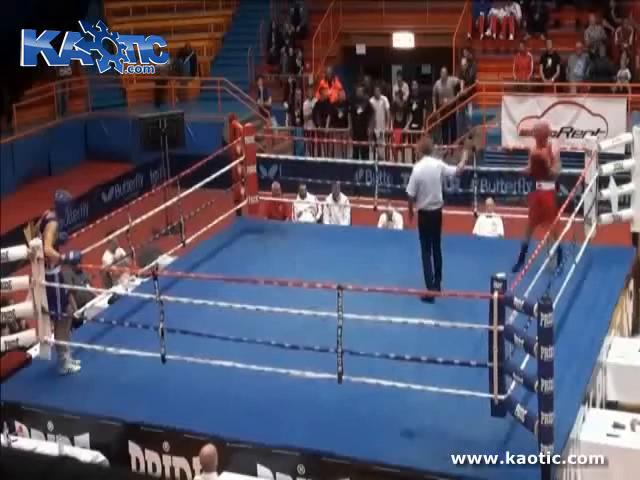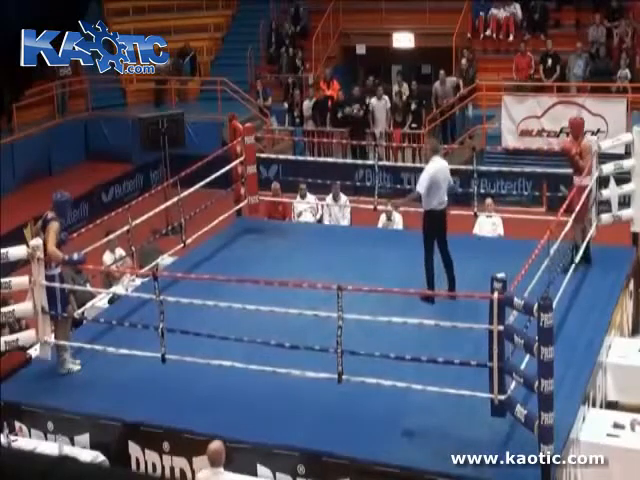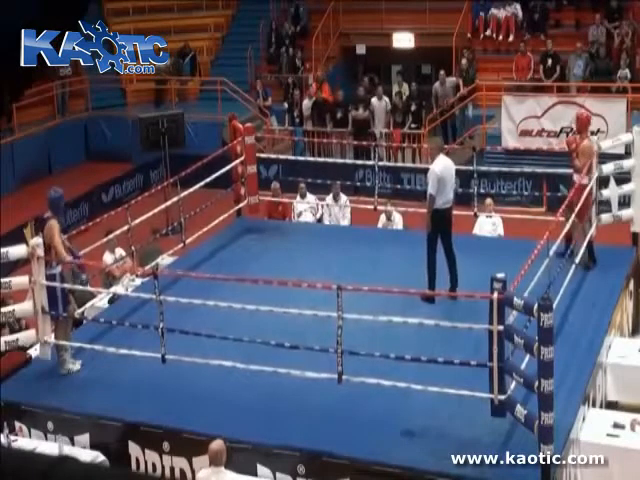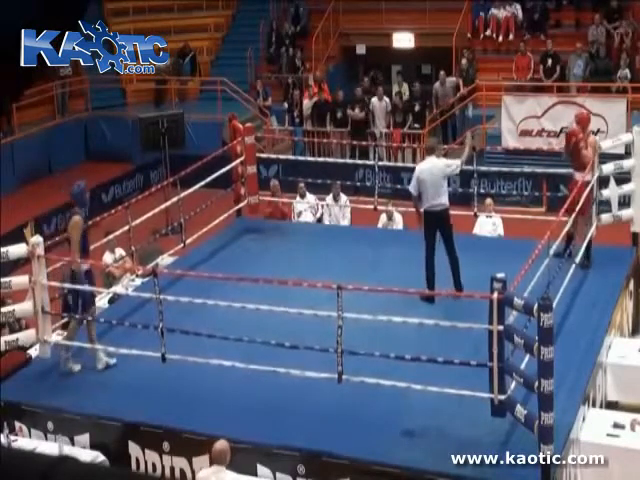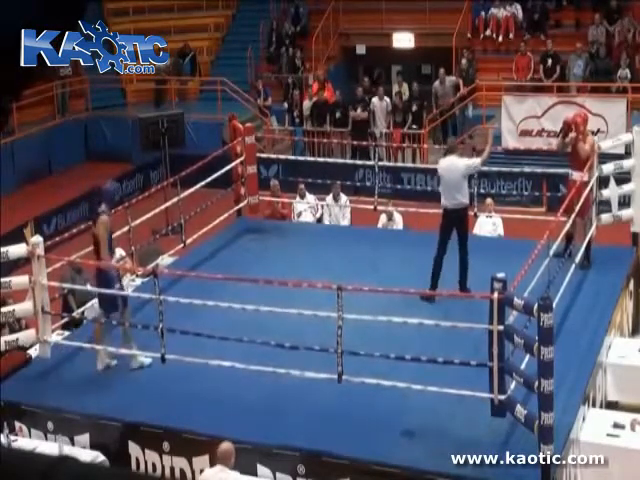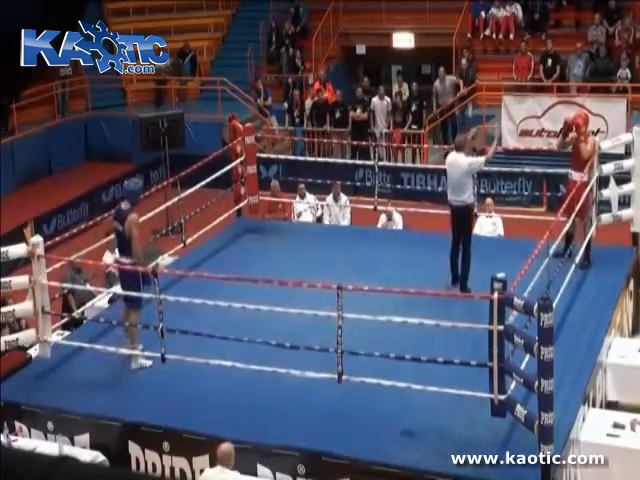
dt=0.7s
person 1, frame 1
left shoulder: (48, 216)
right shoulder: (53, 223)
left elbow: (37, 229)
right elbow: (47, 250)
right wrist: (66, 258)
left hip: (53, 272)
right hip: (51, 274)
left knee: (68, 311)
right knee: (60, 318)
left ankle: (66, 355)
right ankle: (63, 363)
person 1, frame 2
left shoulder: (48, 217)
right shoulder: (55, 223)
left elbow: (37, 229)
right elbow: (51, 250)
right wrist: (69, 259)
left hip: (53, 272)
right hip: (52, 274)
left knee: (67, 313)
right knee: (60, 318)
left ankle: (66, 356)
right ankle: (63, 363)
person 1, frame 3
left shoulder: (51, 220)
right shoulder: (52, 223)
right elbow: (59, 252)
left wrist: (74, 253)
right wrist: (72, 263)
left hip: (56, 272)
right hip: (53, 274)
left knee: (69, 312)
right knee: (61, 319)
left ankle: (66, 355)
right ankle: (63, 363)
person 1, frame 4
left shoulder: (80, 216)
right shoulder: (76, 220)
right elbow: (75, 254)
right wrist: (82, 278)
left hip: (85, 270)
right hip: (80, 272)
left knee: (90, 313)
right knee: (78, 317)
left ankle: (99, 357)
right ankle: (66, 358)
person 1, frame 5
left shoulder: (99, 215)
right shoulder: (104, 219)
right elbow: (105, 251)
right wrist: (115, 279)
left hip: (101, 270)
right hip: (108, 271)
left knee: (103, 314)
right knee: (123, 313)
left ankle: (102, 357)
right ankle: (134, 357)
person 1, frame 6
left shoulder: (117, 210)
right shoulder: (132, 217)
right elbow: (136, 248)
left hip: (121, 263)
right hip: (131, 265)
left knee: (127, 305)
right knee: (134, 310)
left ankle: (131, 346)
right ankle: (135, 357)
person 2, frame 1
left shoulder: (418, 168)
right shoulder: (439, 164)
left elbow: (411, 194)
right elbow: (456, 171)
left wrist: (410, 210)
right wrist: (464, 158)
left hip: (424, 213)
right hip: (437, 211)
left knee: (426, 252)
right knee: (436, 249)
left ankle: (430, 290)
right ankle: (436, 285)
person 2, frame 2
left shoulder: (430, 169)
right shoulder: (444, 165)
left elbow: (418, 192)
left wrist: (401, 202)
left hip: (431, 213)
right hip: (442, 211)
left knee: (429, 253)
right knee: (444, 250)
left ankle: (430, 292)
right ankle: (452, 288)
person 2, frame 3
left shoulder: (435, 168)
right shoulder: (450, 163)
left elbow: (431, 196)
left wrist: (428, 218)
left hip: (436, 212)
right hip: (448, 210)
left knee: (432, 252)
right knee: (449, 249)
left ankle: (431, 292)
right ankle: (453, 288)
person 2, frame 4
left shoulder: (419, 168)
right shoulder: (443, 164)
left elbow: (414, 195)
right elbow: (462, 161)
left wrist: (419, 212)
right wrist: (468, 144)
left hip: (429, 213)
right hip: (443, 212)
left knee: (430, 253)
right knee: (451, 250)
left ankle: (430, 292)
right ankle: (458, 287)
person 2, frame 5
left shoulder: (442, 164)
right shoulder: (464, 164)
right elbow: (483, 158)
left wrist: (452, 145)
right wrist: (490, 140)
left hip: (447, 211)
right hip: (461, 211)
left knee: (440, 251)
right knee: (463, 250)
left ankle: (432, 290)
right ankle: (463, 287)
person 2, frame 6
left shoulder: (450, 158)
right shoulder: (468, 162)
left elbow: (459, 148)
right elbow: (488, 157)
left wrist: (469, 136)
right wrist: (496, 139)
left hip: (453, 207)
right hip: (465, 208)
left knee: (455, 243)
right knee: (466, 248)
left ankle: (454, 278)
right ankle: (463, 286)
person 3, frame 1
left shoulder: (553, 152)
right shoulder: (534, 150)
left elbow: (556, 174)
right elbow: (528, 171)
left wrist: (547, 163)
right wrist: (531, 165)
left hip: (549, 192)
right hip: (537, 190)
left knee: (553, 228)
right knee: (531, 227)
left ankle: (559, 262)
right ankle: (521, 259)
person 3, frame 2
left shoulder: (585, 144)
right shoulder: (575, 142)
left elbow: (587, 167)
left wrist: (575, 156)
right wrist: (571, 155)
left hip: (583, 186)
right hip: (578, 184)
left knee: (578, 220)
right knee: (583, 220)
left ankle: (574, 258)
right ankle: (585, 255)
person 3, frame 3
left shoulder: (586, 144)
right shoulder: (578, 140)
left elbow: (580, 168)
left wrist: (573, 152)
right wrist: (572, 150)
left hip: (582, 184)
right hip: (576, 182)
left knee: (582, 221)
right knee: (570, 216)
left ankle: (591, 258)
right ankle: (569, 249)
person 3, frame 4
left shoulder: (591, 140)
right shoulder: (575, 137)
left elbow: (589, 161)
right elbow: (567, 156)
left wrist: (580, 143)
right wrist: (568, 143)
left hip: (585, 182)
right hip: (575, 179)
left knee: (585, 219)
right knee: (572, 216)
left ankle: (587, 256)
right ankle: (567, 249)
person 3, frame 5
left shoulder: (589, 139)
right shoulder: (573, 137)
left elbow: (583, 154)
right elbow: (560, 148)
left wrist: (580, 136)
right wrist: (564, 133)
left hip: (584, 181)
right hip: (573, 179)
left knee: (584, 219)
left ankle: (587, 257)
right ankle: (567, 249)
person 3, frame 6
left shoulder: (591, 139)
right shoulder: (574, 137)
left elbow: (585, 155)
right elbow: (560, 147)
left wrist: (581, 136)
right wrist: (565, 132)
left hip: (584, 181)
right hip: (573, 179)
left knee: (584, 219)
right knee: (570, 216)
left ankle: (587, 257)
right ankle: (567, 249)
